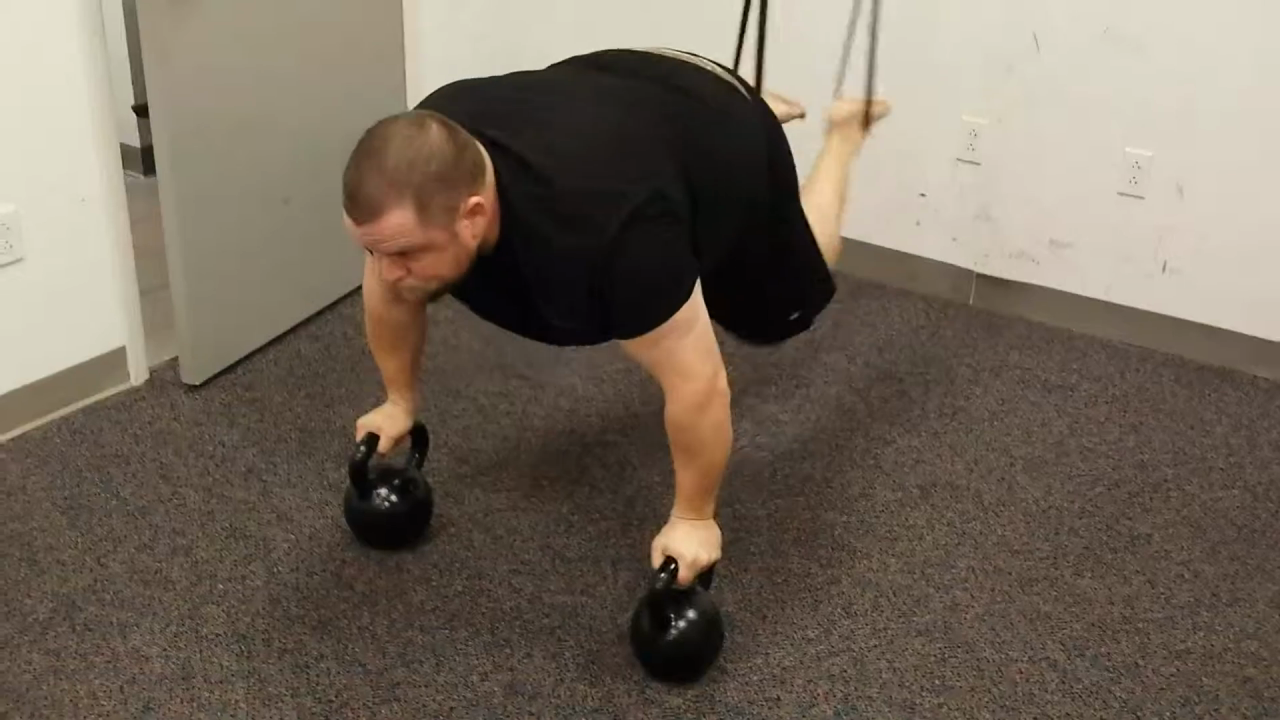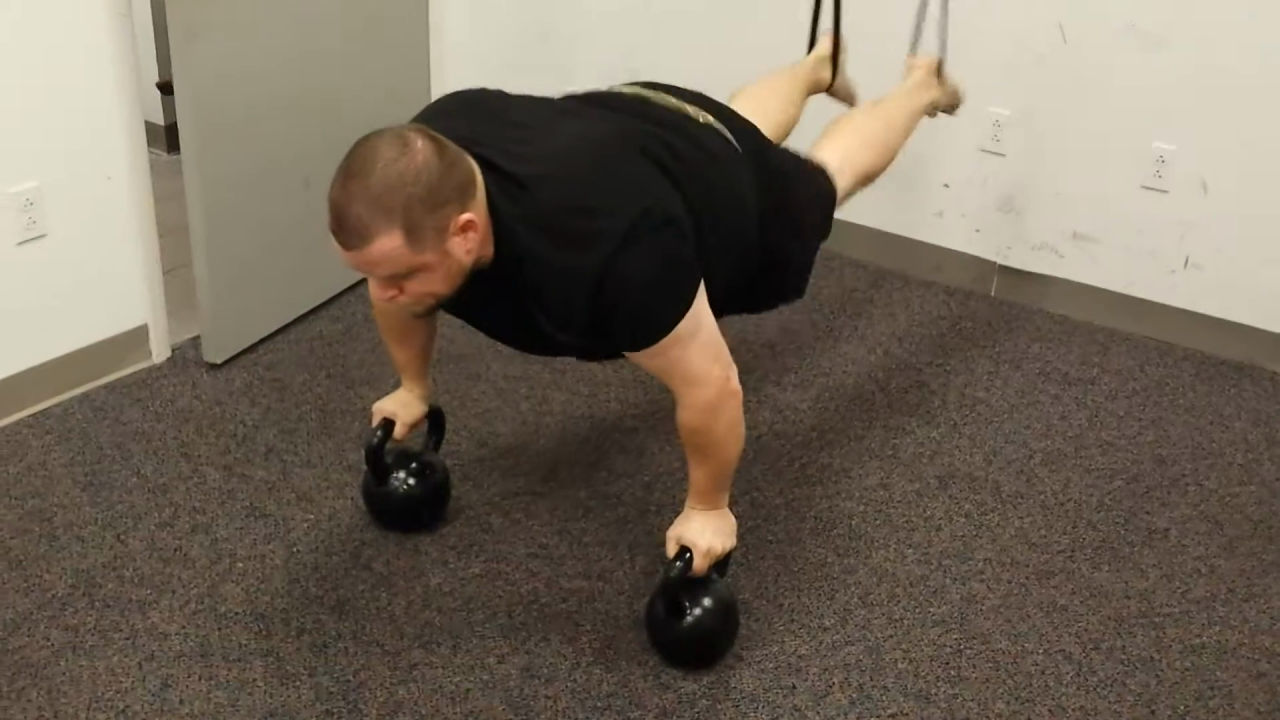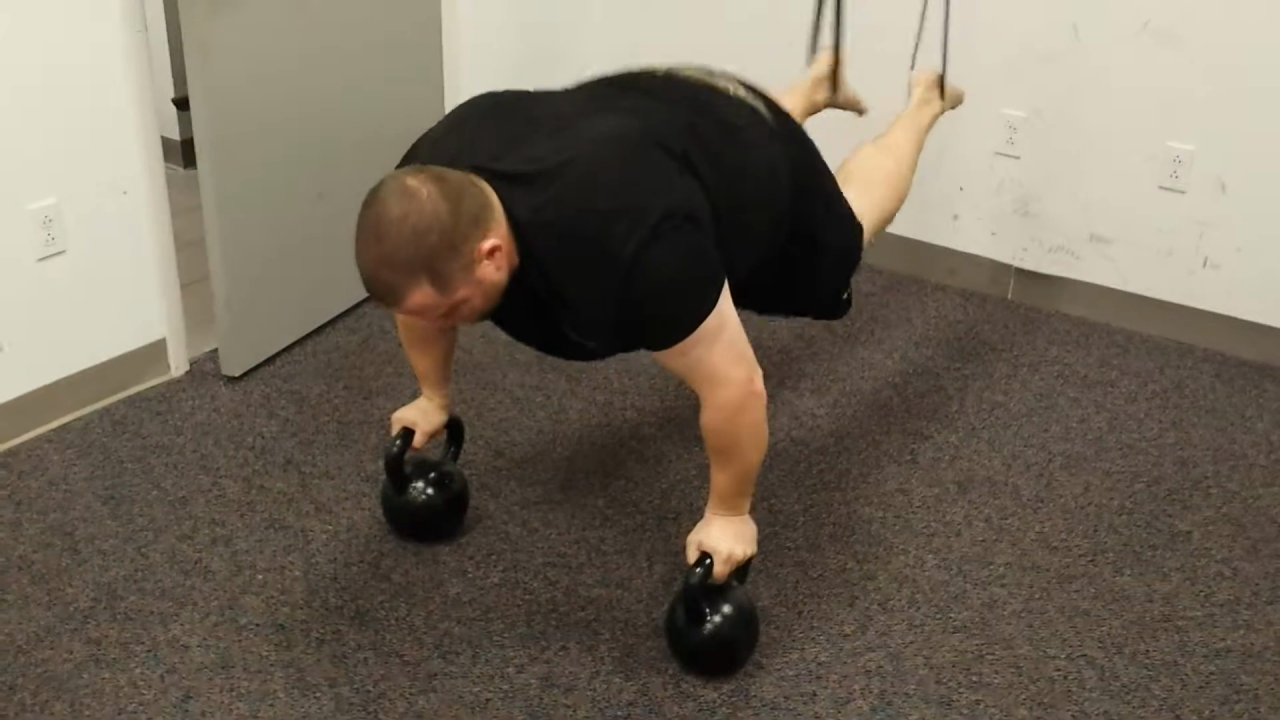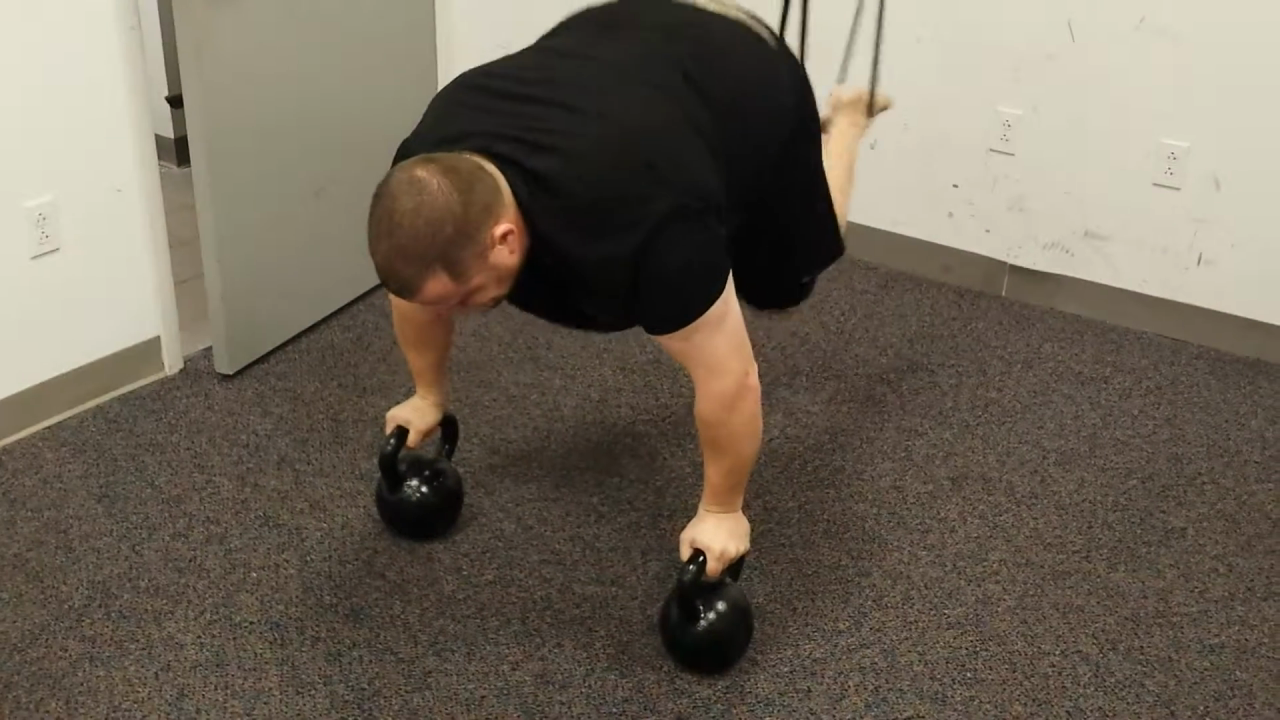
dt=0.7s
person 1, frame 1
left shoulder: (599, 230)
right shoulder: (418, 166)
left elbow: (698, 384)
right elbow: (389, 288)
left wrist: (694, 520)
right wrist: (399, 402)
left hip: (730, 146)
left knee: (785, 307)
left ankle: (844, 132)
right ankle: (752, 107)
person 1, frame 2
left shoulder: (599, 249)
right shoulder: (420, 180)
left elbow: (711, 387)
right elbow: (394, 286)
left wrist: (708, 509)
right wrist: (414, 388)
left hip: (725, 180)
right hip: (629, 122)
left knee: (824, 175)
right knee: (745, 127)
left ankle: (919, 88)
right ankle: (818, 66)
person 1, frame 3
left shoulder: (623, 249)
right shoulder: (430, 184)
left elbow: (735, 387)
right elbow: (420, 294)
left wrist: (729, 515)
right wrist: (433, 397)
left hip: (753, 167)
right hip: (655, 114)
left knee: (843, 223)
left ankle: (924, 104)
right ankle: (816, 85)
person 1, frame 4
left shoulder: (627, 225)
right shoulder: (430, 166)
left elbow: (730, 378)
right elbow: (418, 285)
left wrist: (721, 512)
right wrist: (429, 397)
left hip: (742, 79)
left knee: (781, 288)
left ankle: (846, 117)
right ankle: (783, 86)
